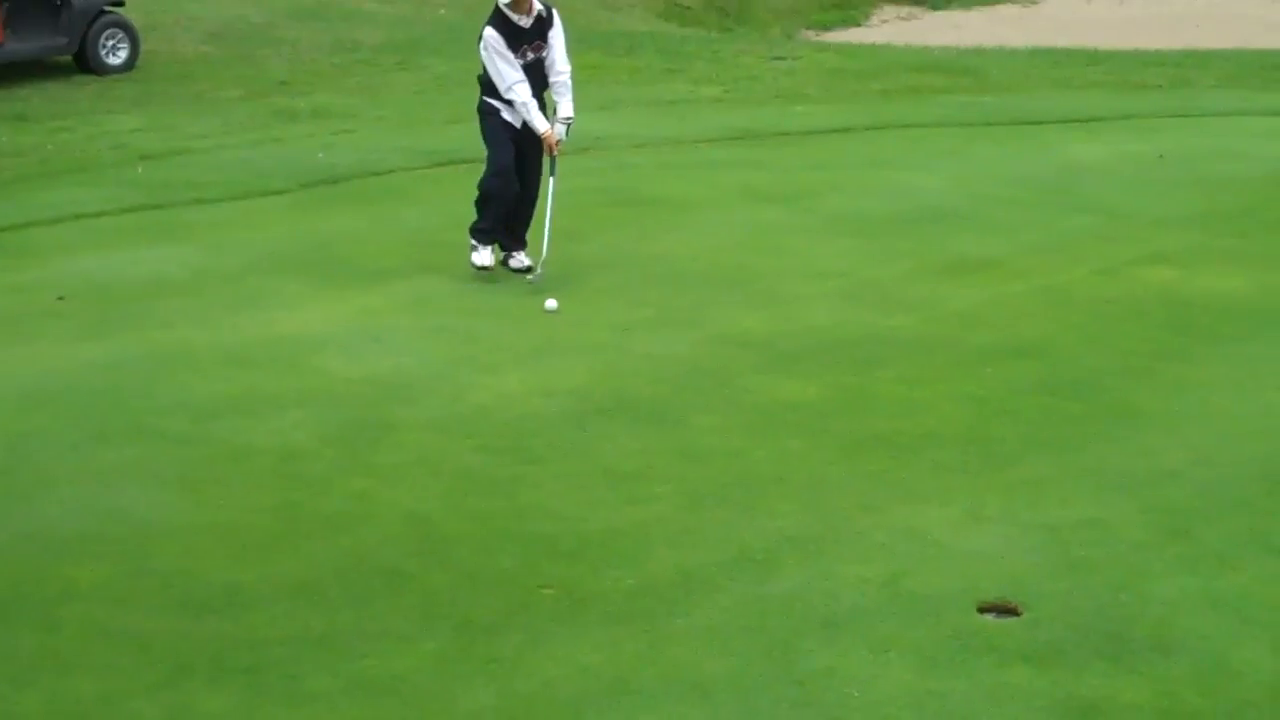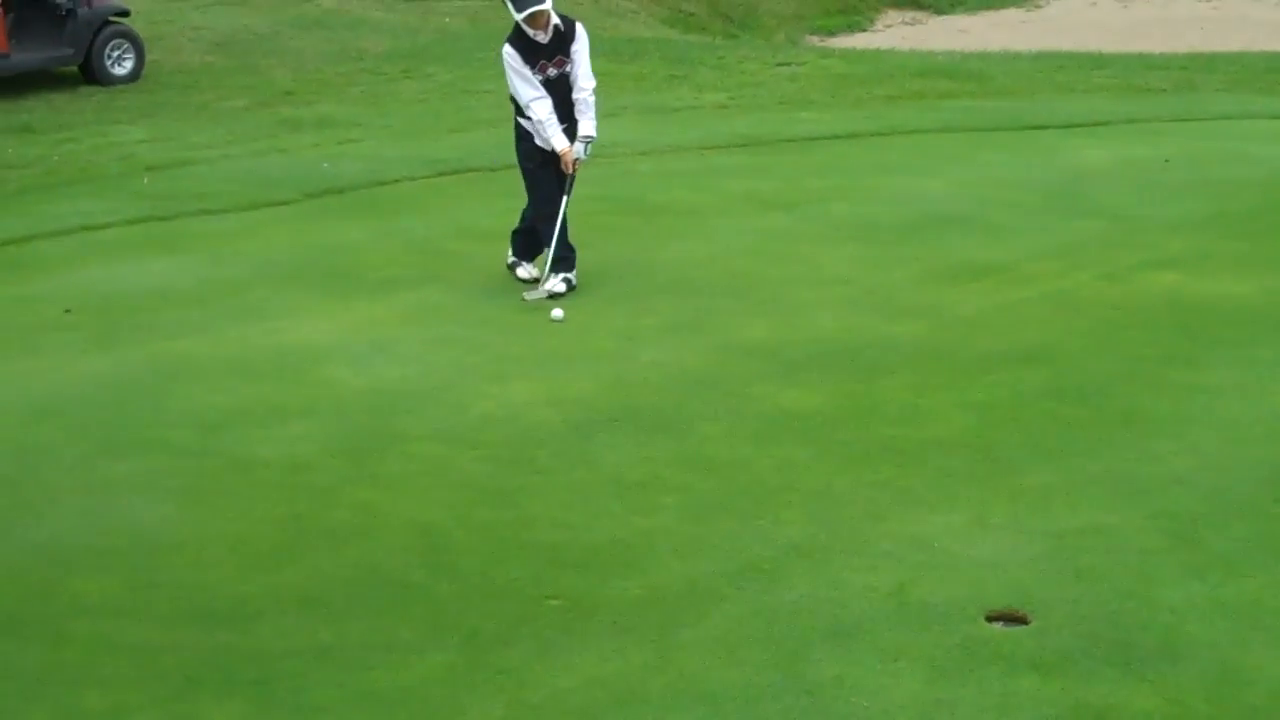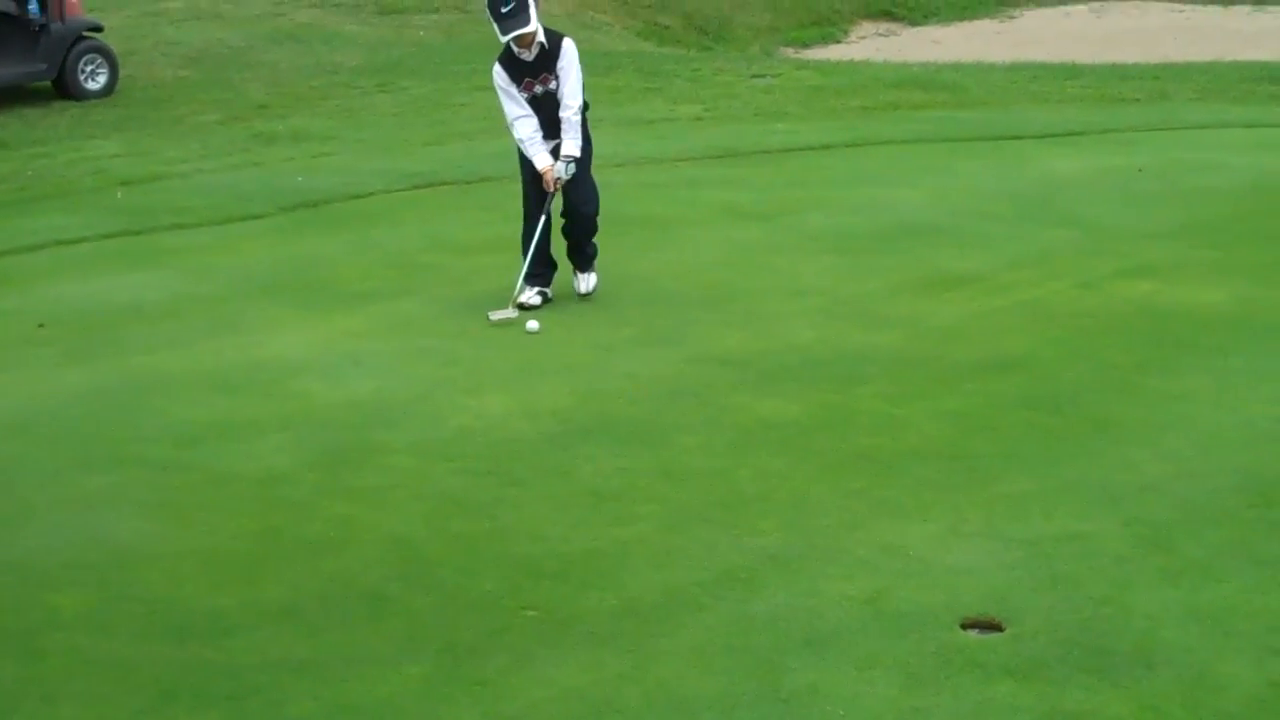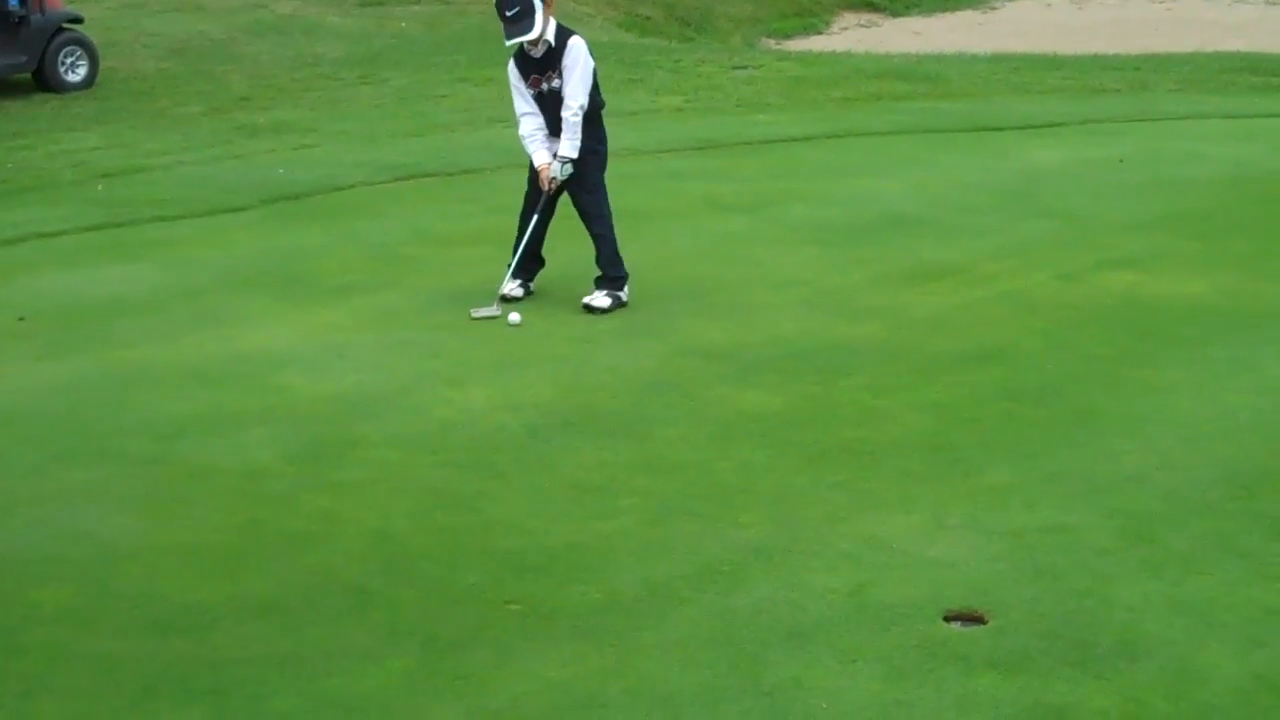
dt=0.3s
person 1, frame 1
right shoulder: (494, 33)
left elbow: (558, 71)
right elbow: (514, 87)
left wrist: (563, 118)
right wrist: (542, 128)
left hip: (534, 107)
right hip: (499, 109)
left knee: (528, 181)
right knee: (502, 168)
left ankle: (513, 245)
right ankle: (483, 237)
person 1, frame 2
left shoulder: (573, 32)
right shoulder: (513, 50)
left elbow: (584, 87)
right elbow: (535, 102)
left wrist: (584, 136)
right wrist: (560, 145)
left hip: (570, 126)
right hip: (534, 132)
left knee: (551, 199)
right knee: (546, 199)
left ankle: (522, 252)
right ankle: (562, 268)
person 1, frame 3
left shoulder: (563, 47)
right shoulder: (503, 68)
left elbow: (572, 106)
right elbow: (521, 121)
left wrist: (567, 157)
right wrist: (544, 164)
left hip: (571, 141)
right hip: (533, 146)
left knee: (583, 206)
right knee: (536, 214)
left ankle: (583, 261)
right ankle: (537, 281)
person 1, frame 4
left shoulder: (572, 46)
right shoulder: (518, 63)
left elbow: (575, 107)
right elbow: (528, 116)
left wrist: (564, 157)
right wrist: (542, 160)
left hip: (584, 141)
right hip: (547, 143)
left knee: (593, 209)
right knee: (533, 209)
left ankle: (614, 284)
right ankle: (522, 274)
